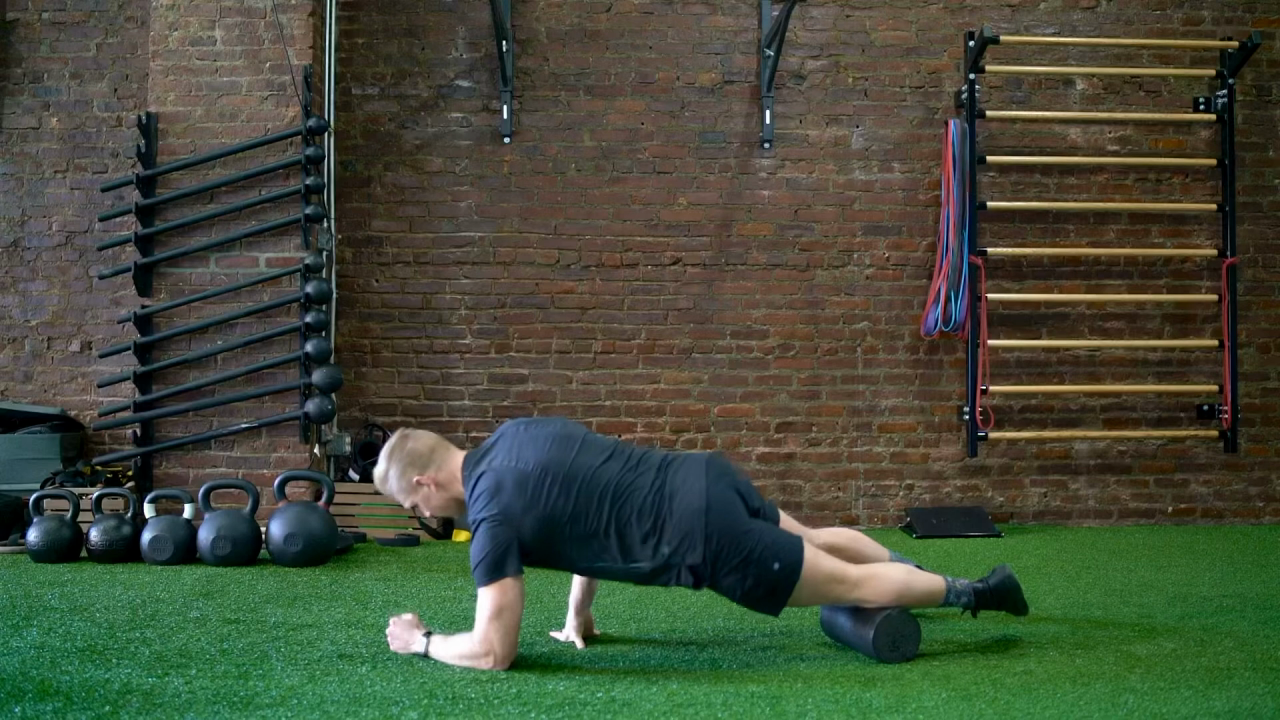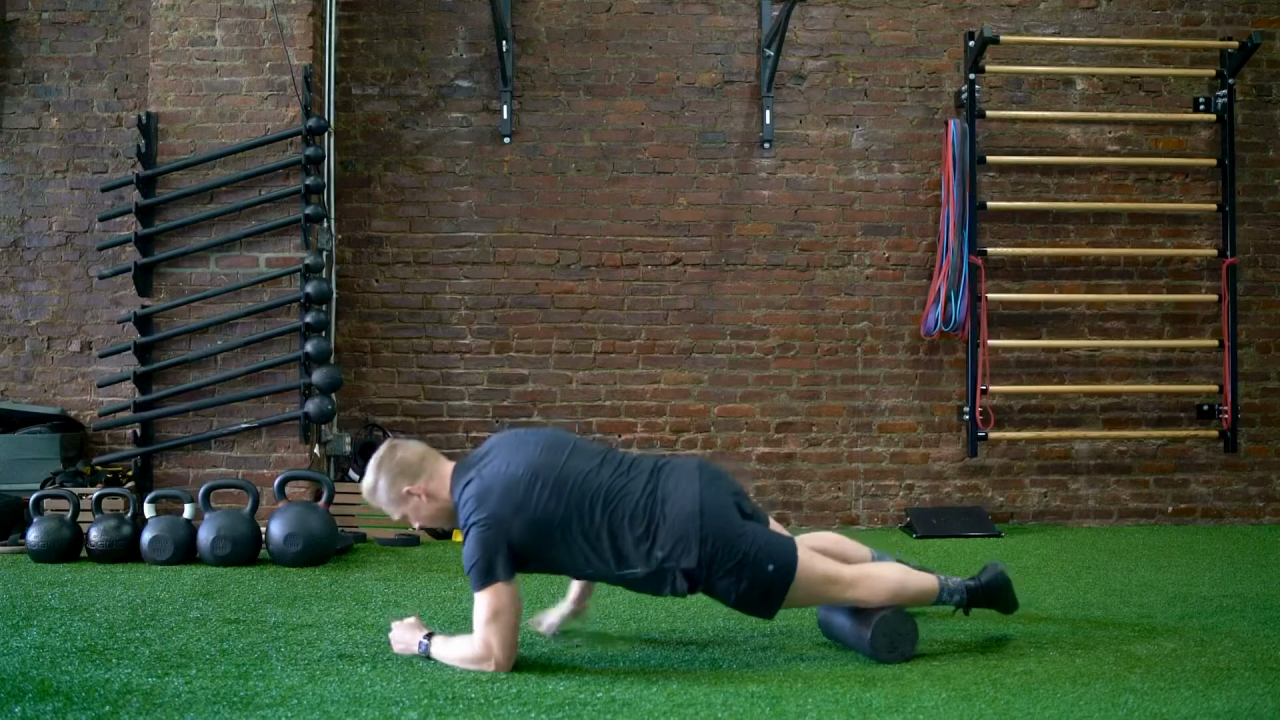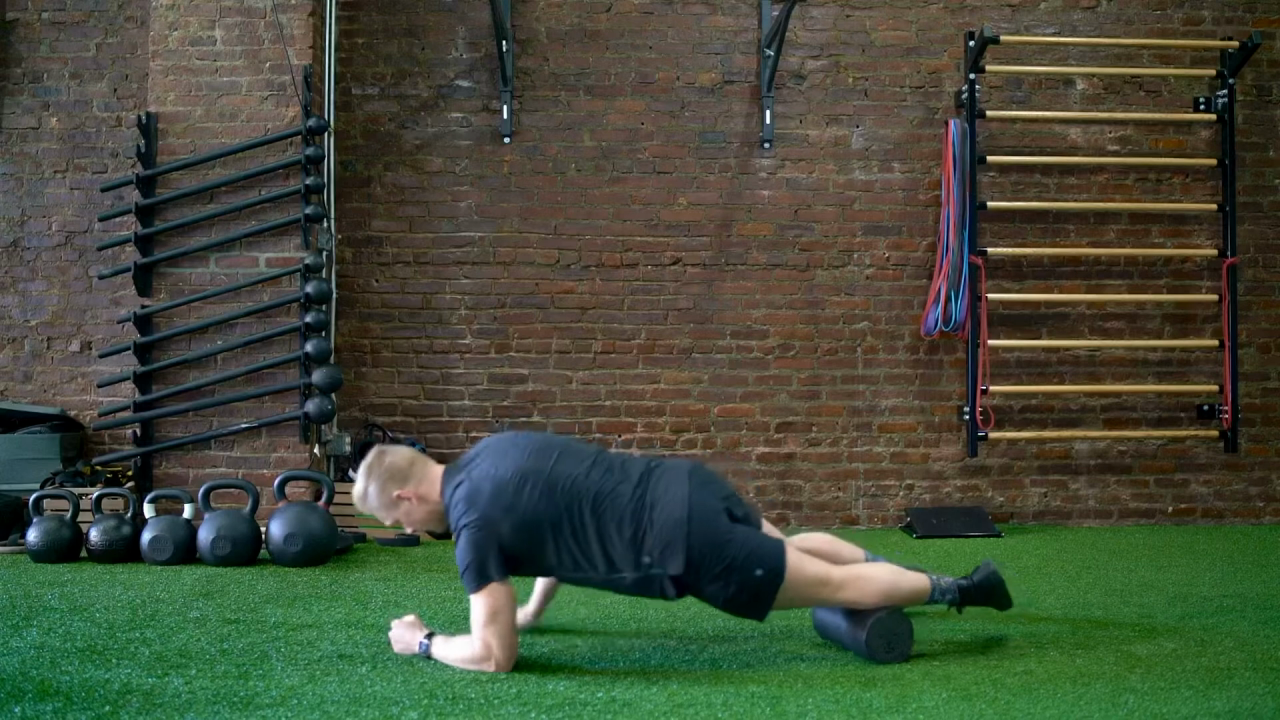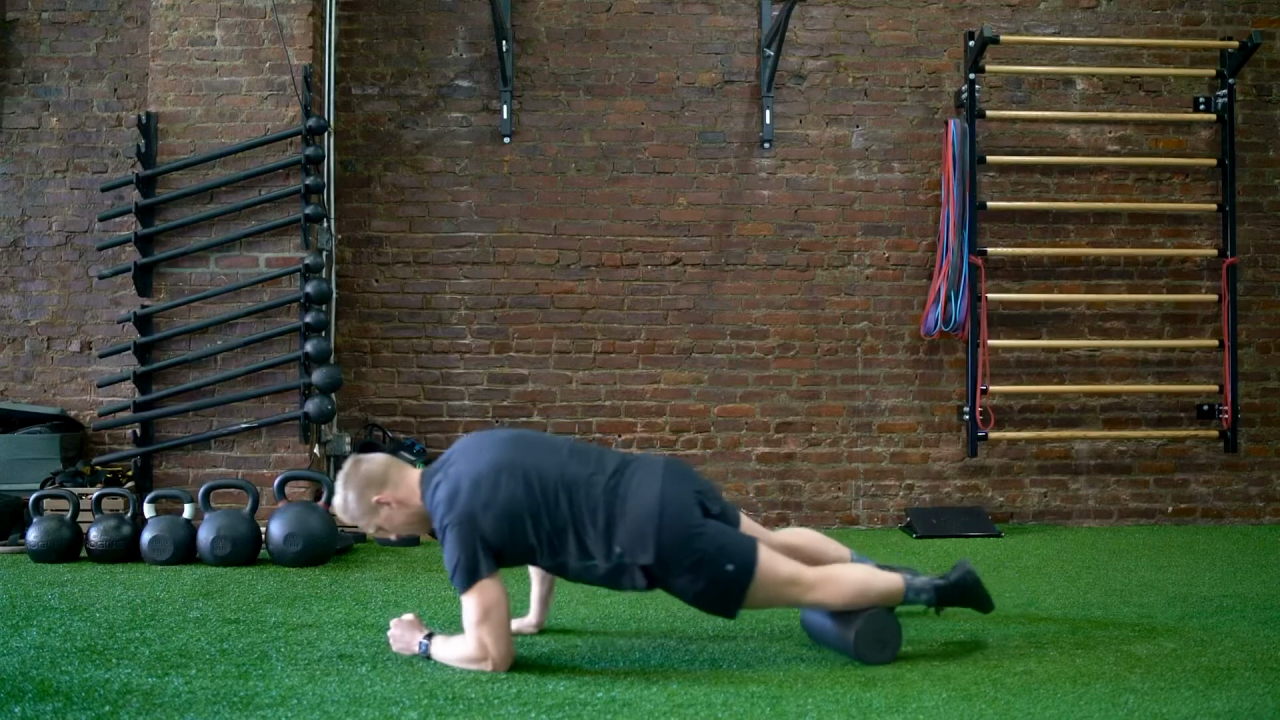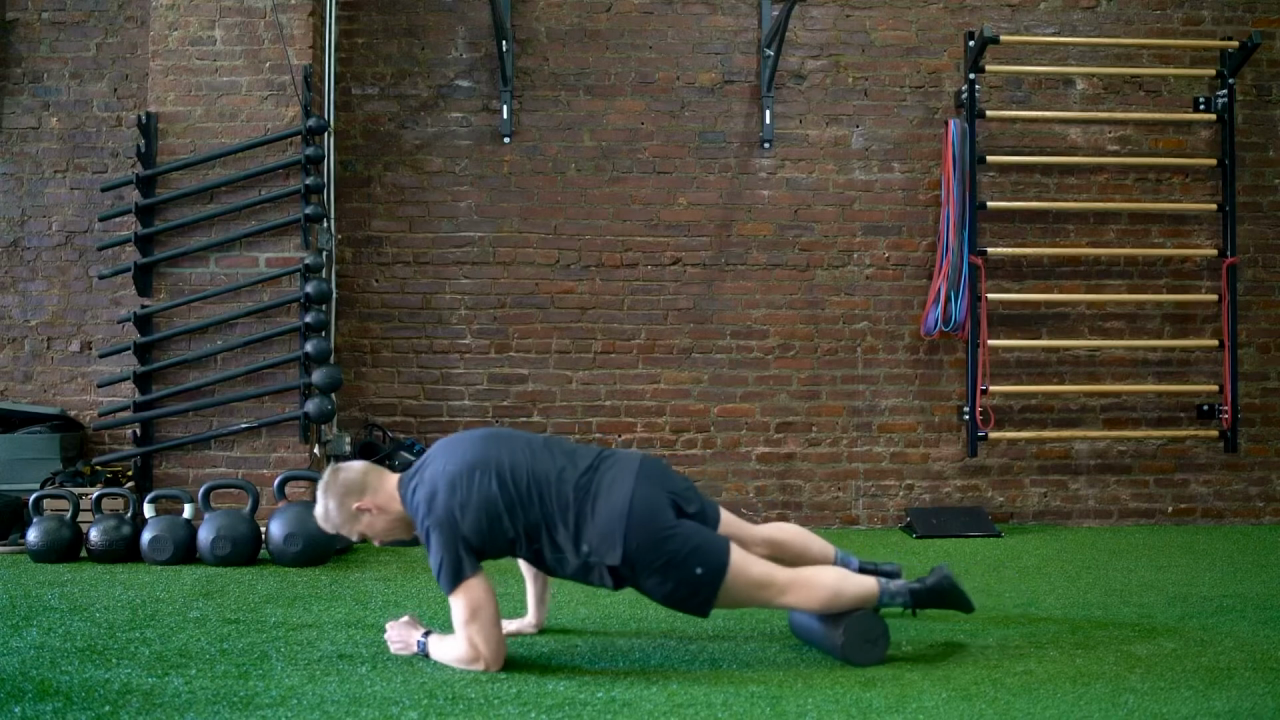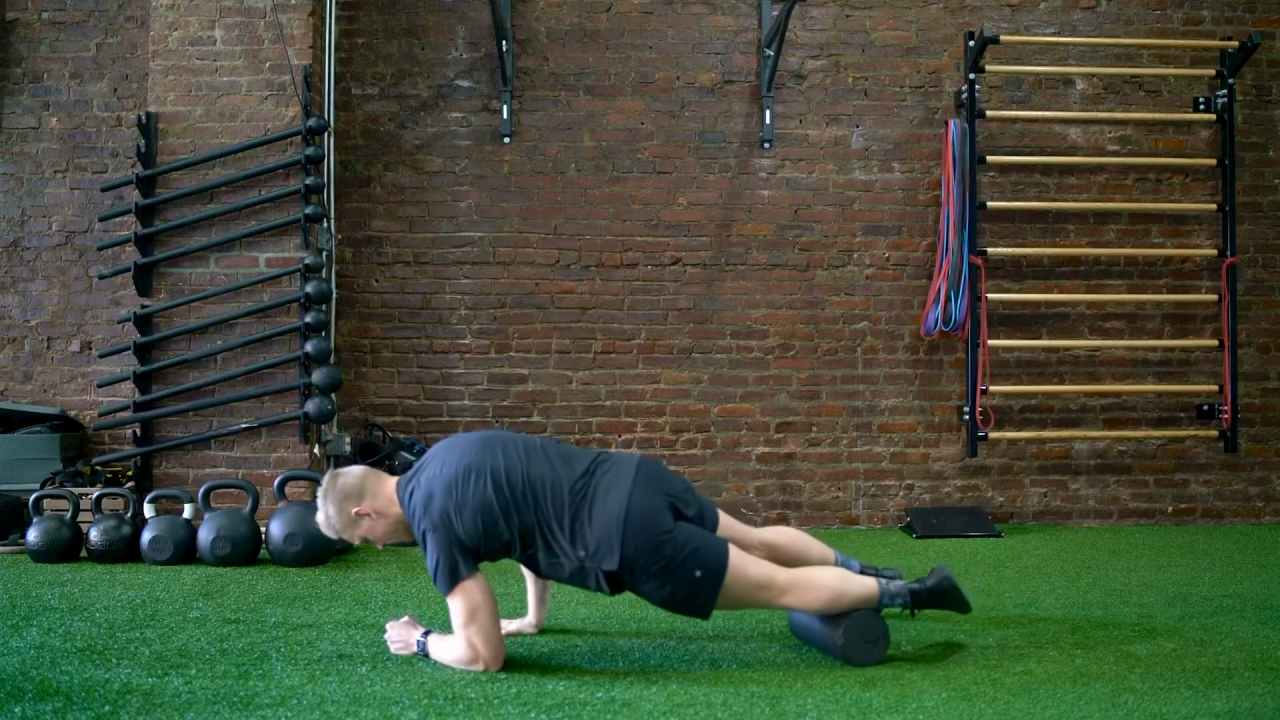
dt=0.2s
person 1, frame 1
left shoulder: (493, 513)
right shoulder: (514, 436)
left elbow: (493, 652)
left wrist: (423, 642)
right wrist: (578, 611)
left hip: (704, 535)
right hip: (703, 481)
left knee: (847, 587)
right knee: (811, 540)
left ankle: (974, 592)
right ankle: (909, 568)
person 1, frame 2
left shoulder: (484, 518)
right shoulder: (503, 447)
left elbow: (493, 654)
left wrist: (422, 643)
right wrist: (572, 603)
left hip: (696, 539)
right hip: (694, 485)
left knee: (841, 585)
right knee: (801, 544)
left ankle: (966, 589)
right ankle: (889, 567)
person 1, frame 3
left shoulder: (475, 520)
right shoulder: (490, 452)
left elbow: (494, 655)
left wrist: (424, 642)
right wrist: (534, 605)
left hip: (686, 542)
right hip: (686, 487)
left knee: (831, 585)
right knee: (787, 545)
left ankle: (958, 588)
right ankle: (882, 566)
person 1, frame 4
left shoulder: (458, 519)
right shoulder: (467, 454)
left elbow: (490, 654)
left wrist: (423, 644)
right wrist: (537, 614)
left hip: (659, 534)
right hip: (662, 482)
left knee: (804, 584)
right knee: (772, 540)
left ankle: (934, 589)
right ankle: (880, 571)
person 1, frame 5
left shoulder: (439, 521)
right shoulder: (447, 458)
left elbow: (484, 654)
left wrist: (419, 642)
right wrist: (535, 615)
left hip: (635, 532)
right hip: (639, 477)
left knee: (779, 587)
right knee: (757, 538)
left ankle: (908, 592)
right ankle: (860, 568)
person 1, frame 6
left shoulder: (435, 523)
right shoulder: (445, 460)
left elbow: (484, 655)
left wrist: (420, 641)
right wrist: (535, 616)
left hip: (632, 535)
right hip: (638, 479)
left knee: (778, 588)
right knee: (756, 540)
left ankle: (908, 593)
right ankle: (859, 570)
